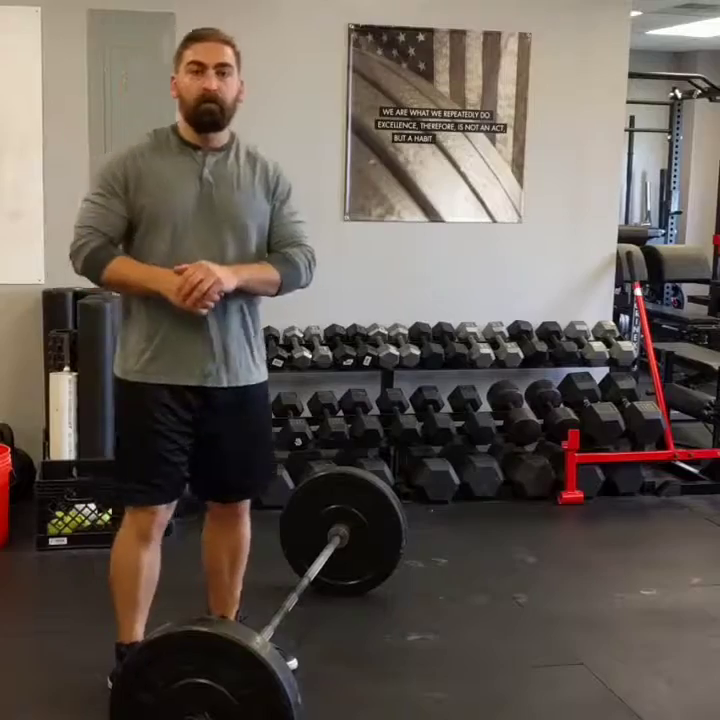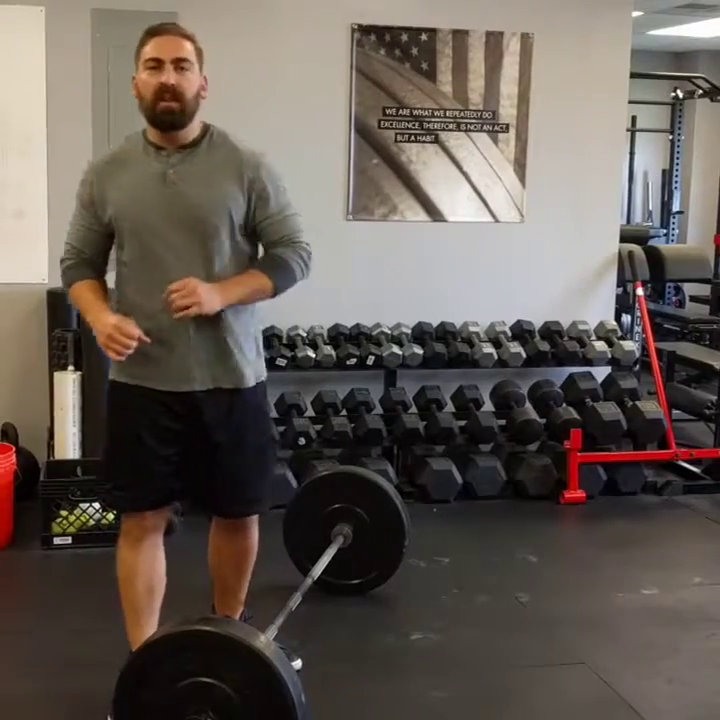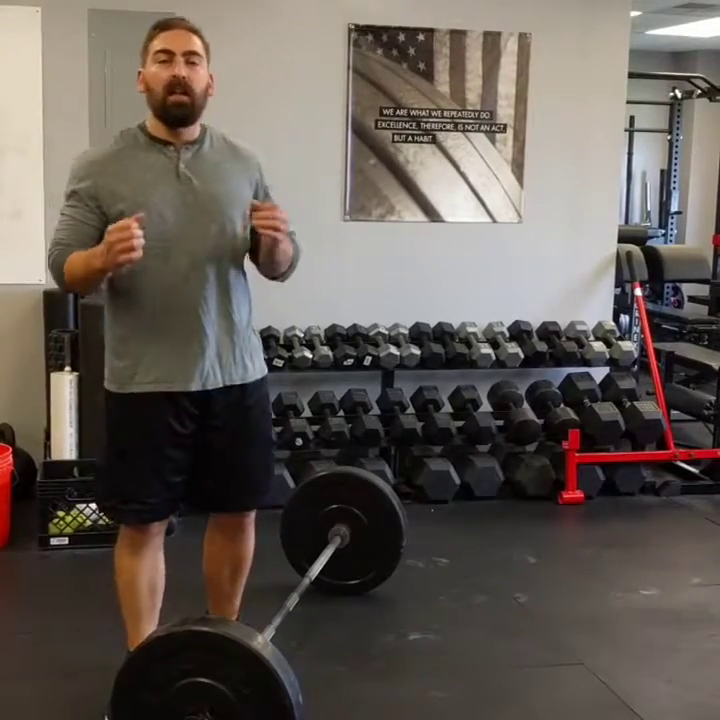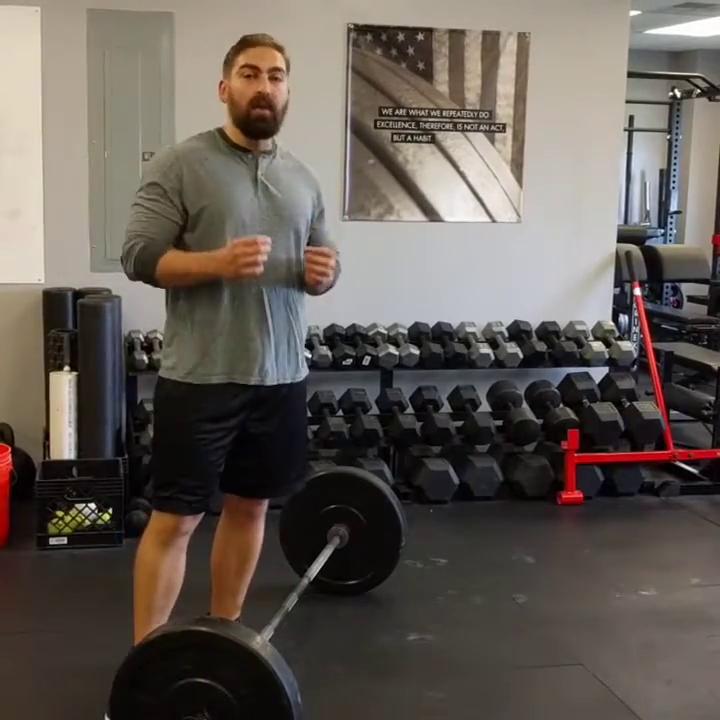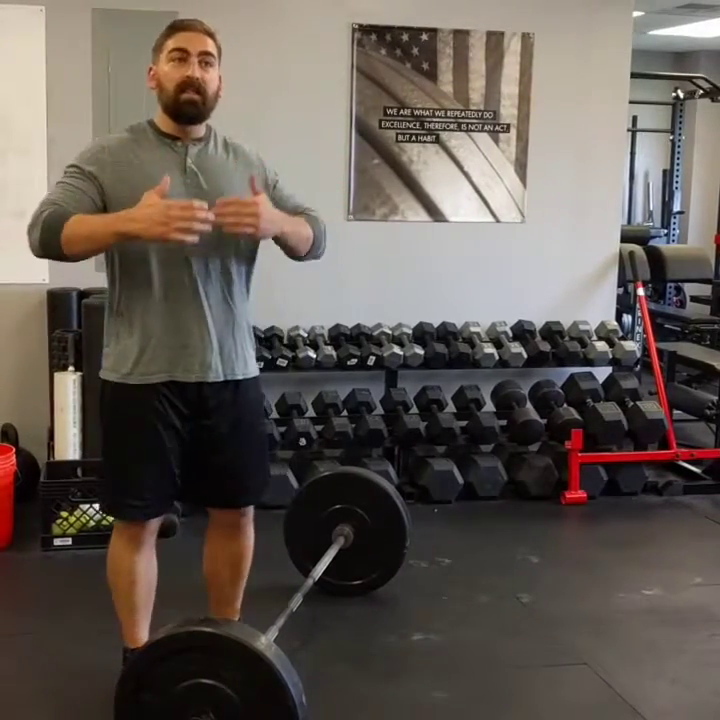
dt=1s
person 1, frame 1
left shoulder: (266, 174)
right shoulder: (132, 165)
left elbow: (300, 261)
right elbow: (88, 250)
left wrist: (232, 275)
right wrist: (163, 281)
left hip: (239, 375)
right hip: (155, 375)
left knee: (232, 506)
right knee: (147, 514)
right ankle: (130, 651)
person 1, frame 2
left shoulder: (246, 167)
right shoulder: (105, 173)
left elbow: (293, 256)
right elbow: (78, 264)
left wrist: (220, 294)
right wrist: (99, 316)
left hip: (231, 377)
right hip: (142, 380)
left knee: (238, 514)
right knee: (142, 521)
left ankle: (230, 628)
person 1, frame 3
left shoulder: (241, 164)
right shoulder: (100, 167)
left elbow: (281, 262)
right elbow: (62, 267)
left wrist: (277, 243)
right wrist: (104, 255)
left hip: (236, 375)
right hip: (145, 383)
left knee: (236, 515)
right knee: (142, 527)
person 1, frame 4
left shoulder: (301, 177)
right shoulder: (180, 165)
left elbow: (317, 273)
right elbow: (138, 258)
left wrist: (323, 271)
right wrist: (219, 261)
left hip: (280, 376)
right hip: (200, 377)
left knee: (249, 506)
right knee: (175, 518)
person 1, frame 5
left shoulder: (247, 163)
right shoulder: (109, 157)
left elbow: (313, 242)
right elbow: (46, 234)
left wrist: (278, 220)
right wrist: (131, 221)
left hip: (231, 372)
right hip: (142, 375)
left knee: (234, 513)
right knee: (138, 522)
right ankle: (138, 656)
